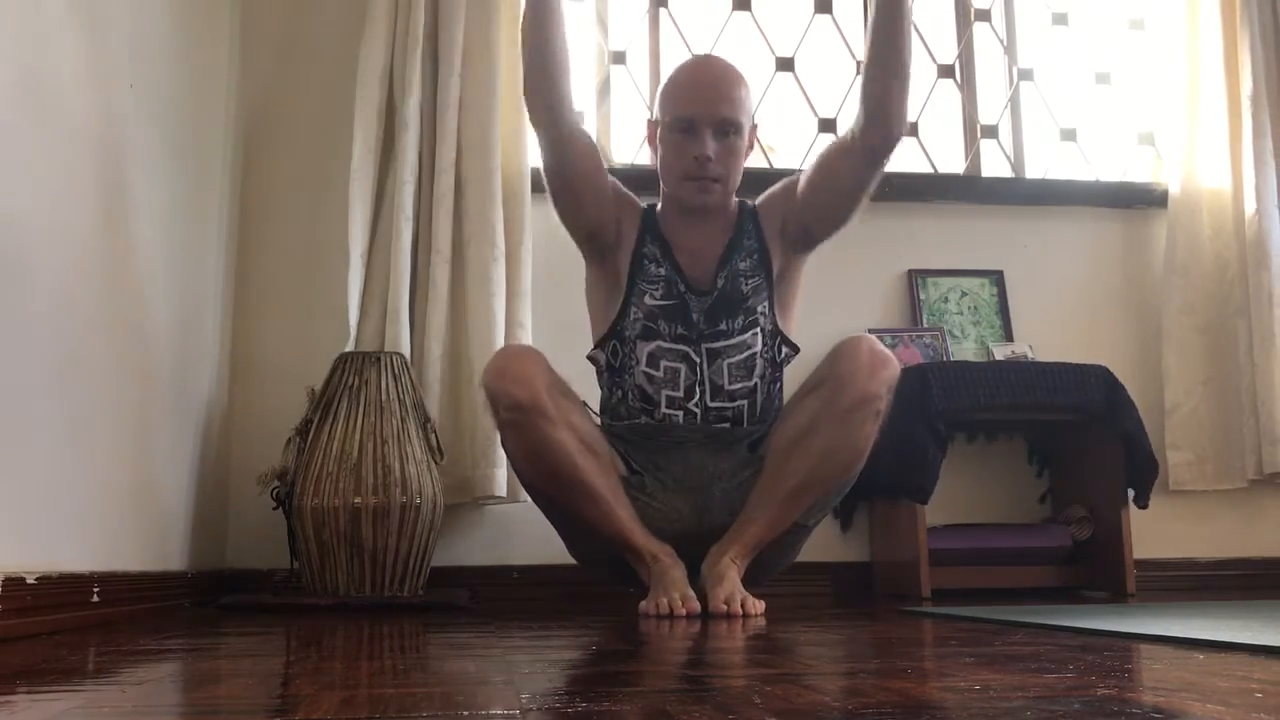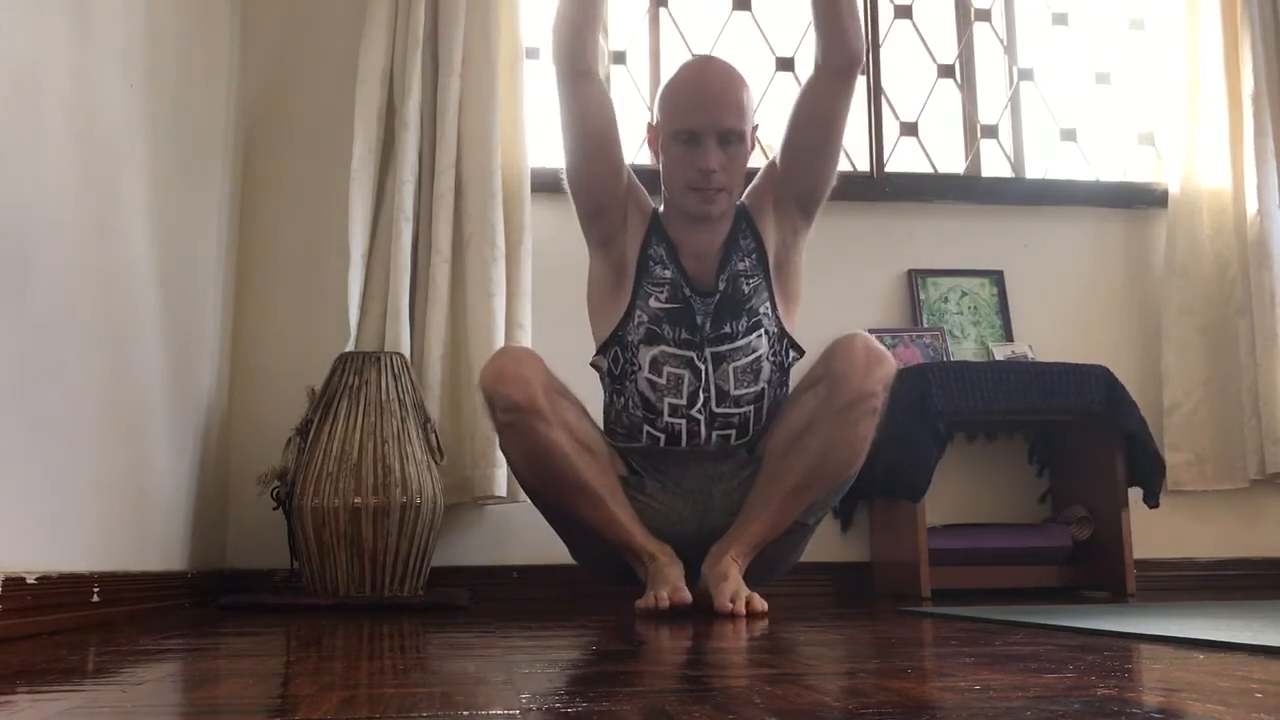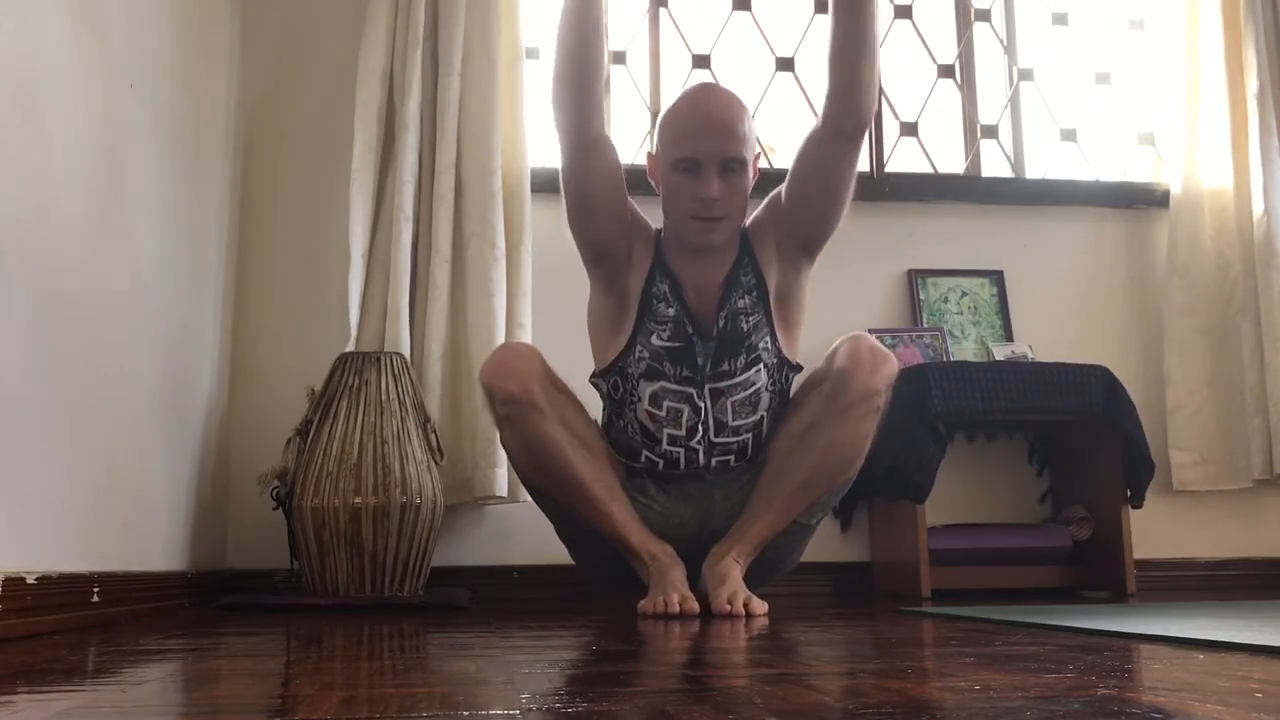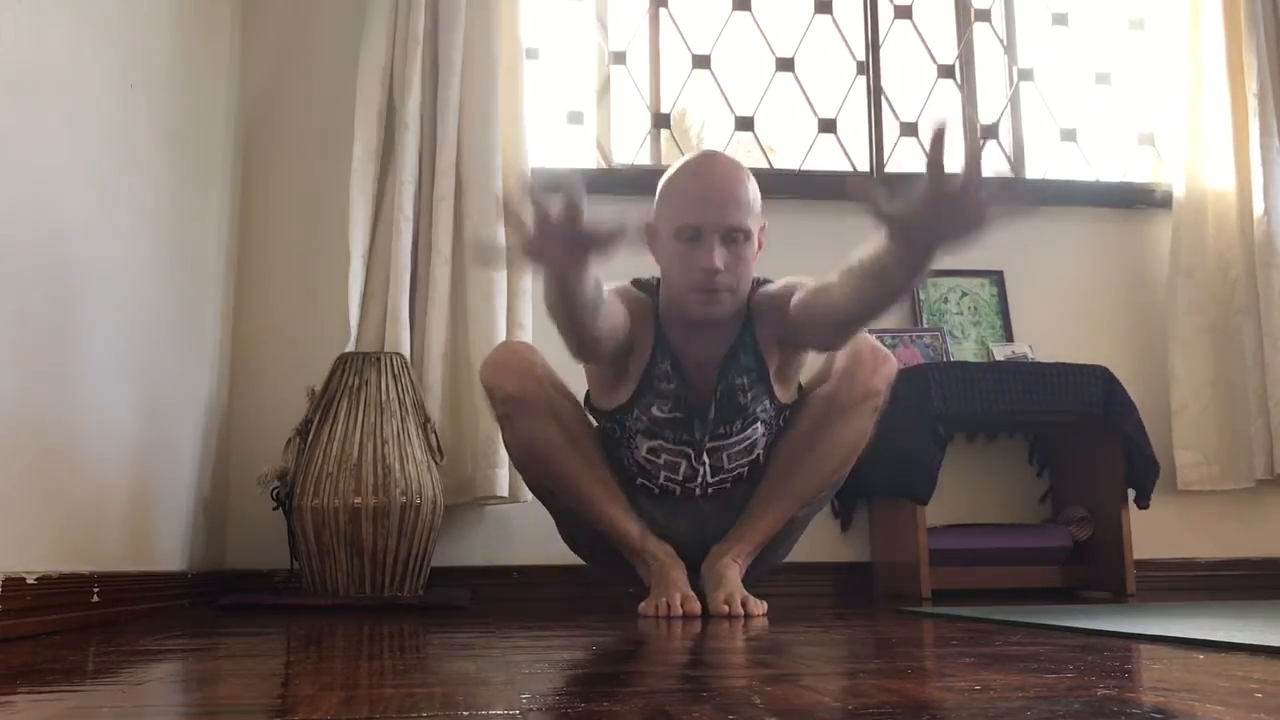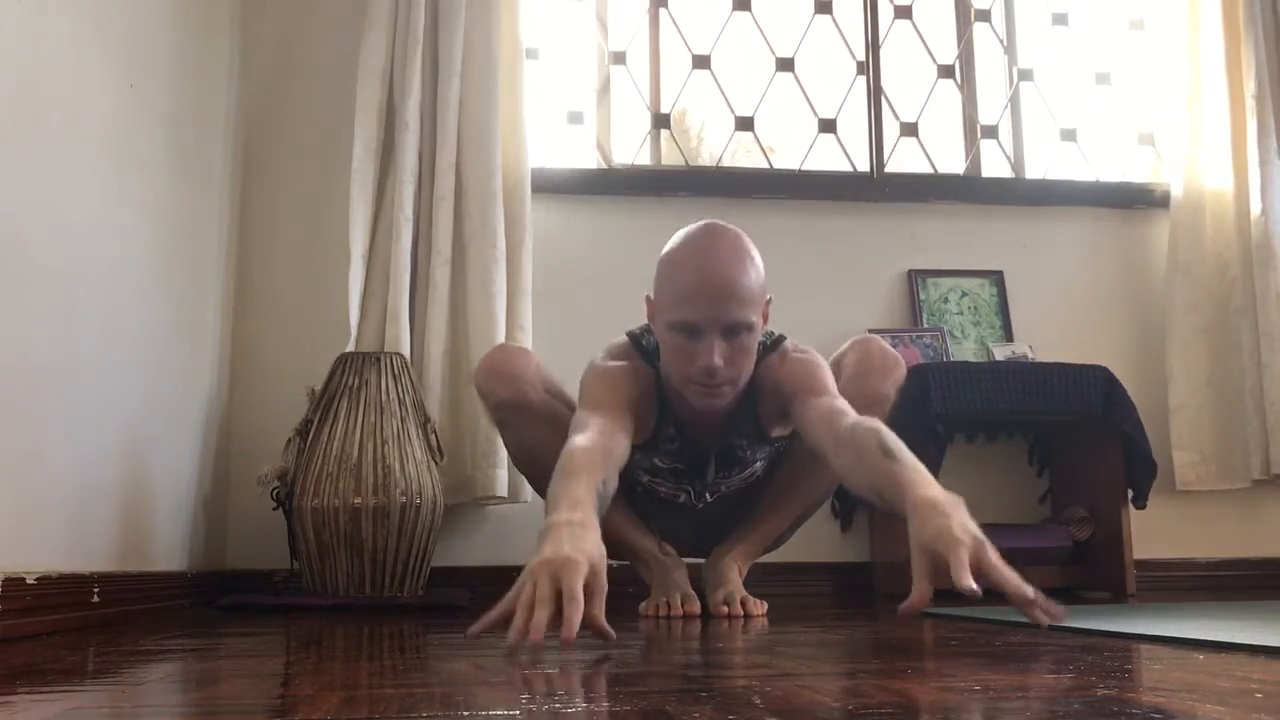
dt=0.4s
person 1, frame 1
left shoulder: (780, 232)
right shoulder: (615, 233)
left elbow: (878, 131)
right elbow: (550, 113)
left hip: (759, 506)
right hip: (628, 507)
left knee: (867, 365)
right knee: (511, 373)
left ankle: (732, 556)
right ankle: (652, 558)
person 1, frame 2
left shoulder: (776, 224)
right shoulder: (619, 229)
left elbow: (840, 65)
right elbow: (576, 73)
left hip: (759, 510)
right hip: (627, 512)
left knee: (863, 363)
right knee: (509, 376)
left ankle: (731, 558)
right ankle: (653, 559)
person 1, frame 3
left shoulder: (778, 253)
right shoulder: (624, 259)
left elbow: (849, 120)
right elbow: (580, 136)
left hip: (758, 523)
right hip: (626, 523)
left knee: (866, 364)
right knee: (509, 371)
left ankle: (732, 560)
right ankle: (654, 560)
person 1, frame 4
left shoulder: (780, 317)
right shoulder: (626, 316)
left elbow: (850, 294)
right elbow: (585, 314)
left wrist: (912, 243)
right wrist: (566, 267)
left hip: (745, 524)
right hip: (623, 519)
left knee: (869, 365)
right knee: (508, 371)
left ankle: (733, 558)
right ankle: (654, 555)
person 1, frame 5
left shoulder: (787, 369)
right shoulder: (623, 371)
left elbow: (847, 431)
right elbow: (593, 441)
left wrist: (928, 501)
right wrist: (570, 527)
left hip: (750, 517)
right hip: (638, 518)
left ankle: (732, 558)
right ankle: (657, 560)
